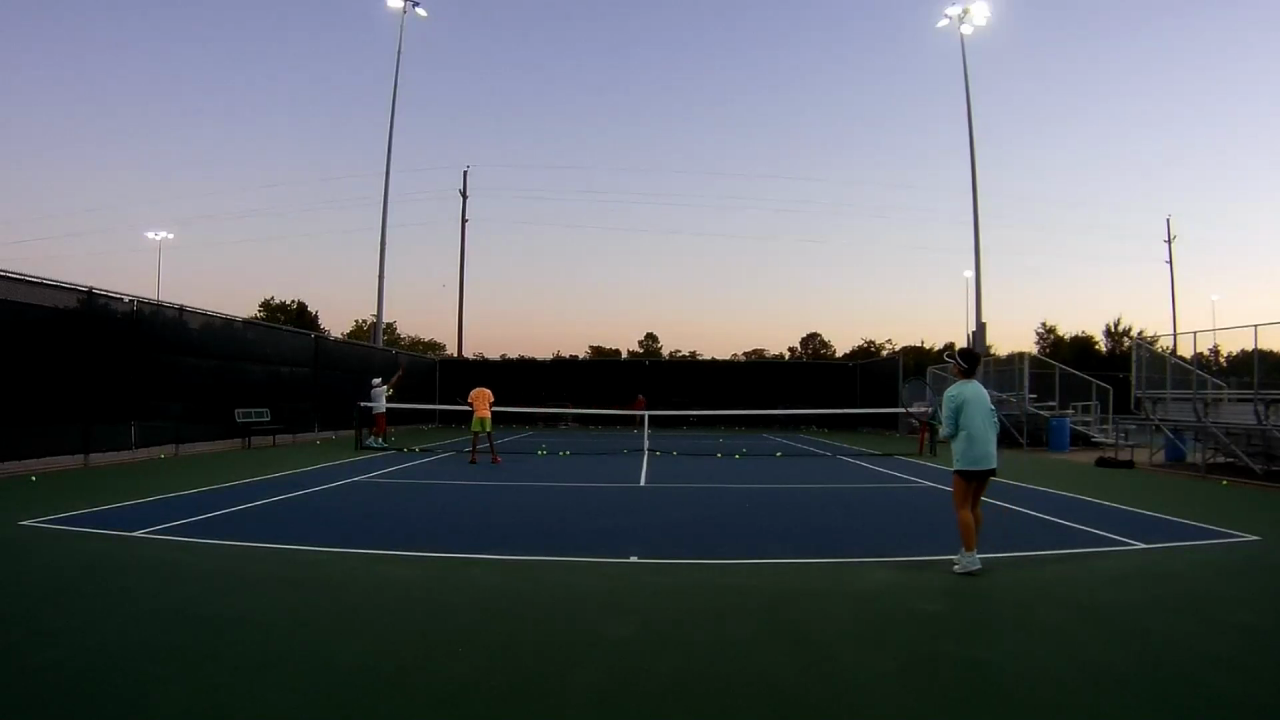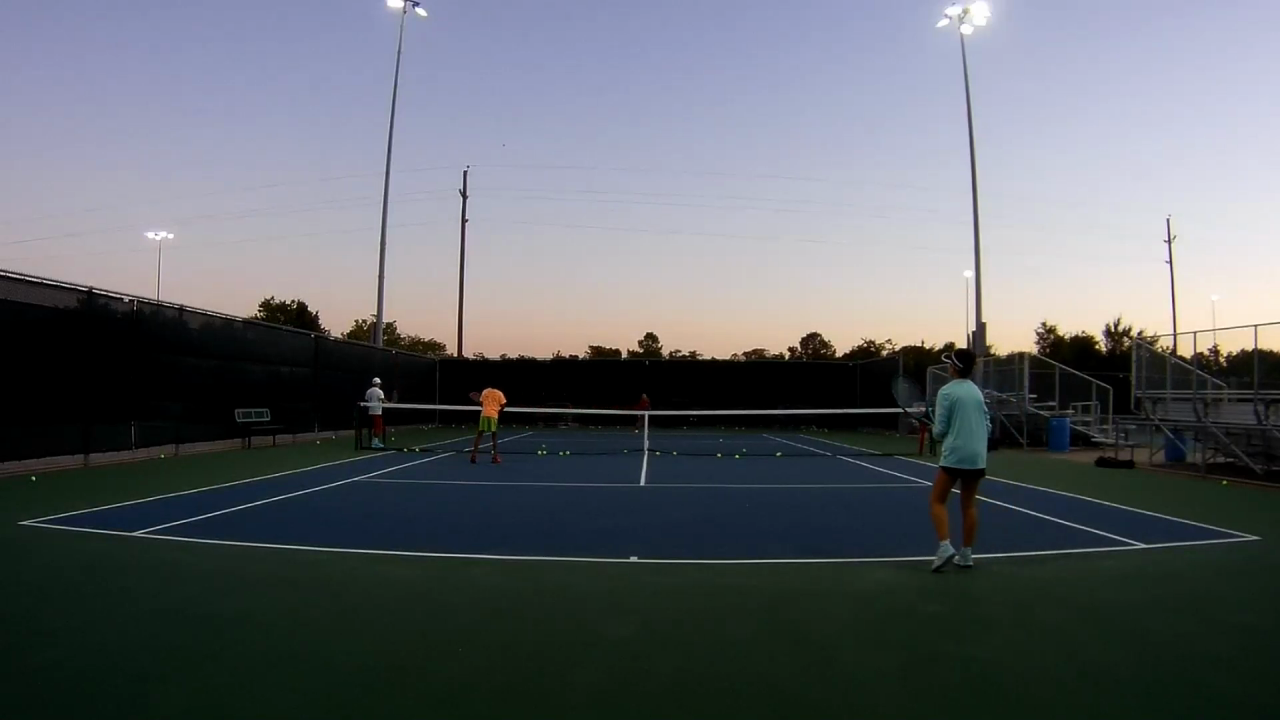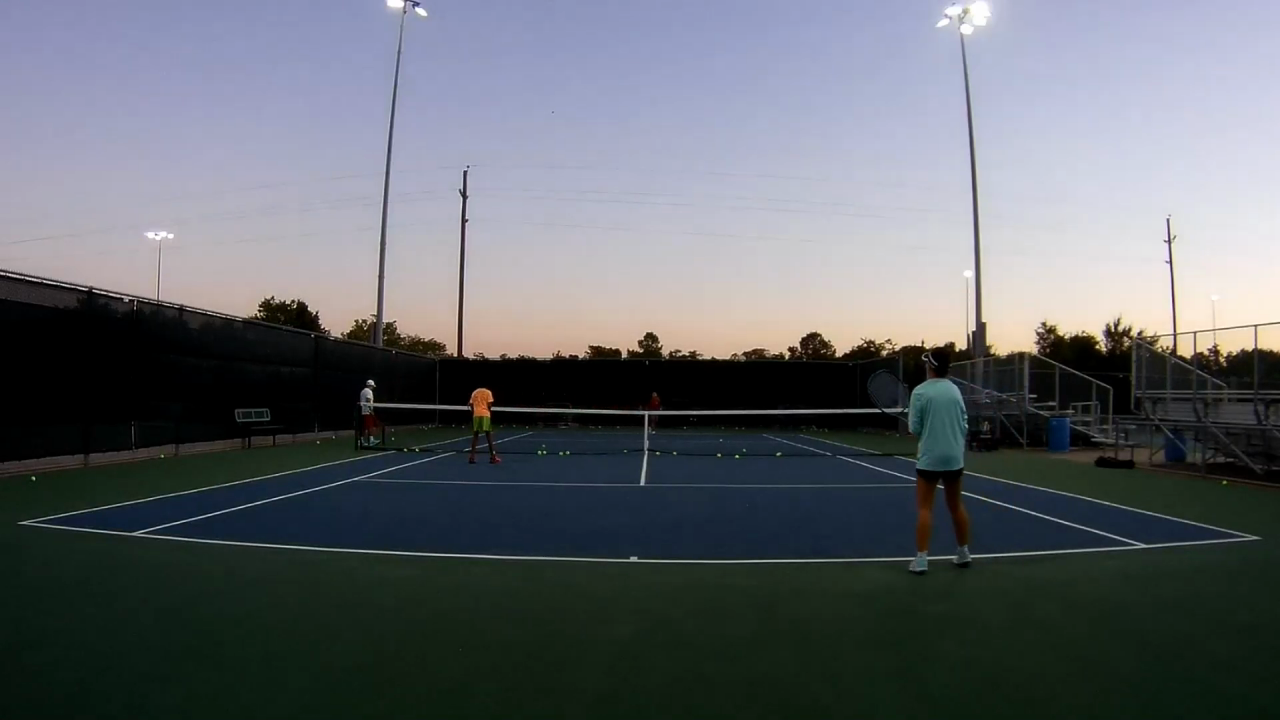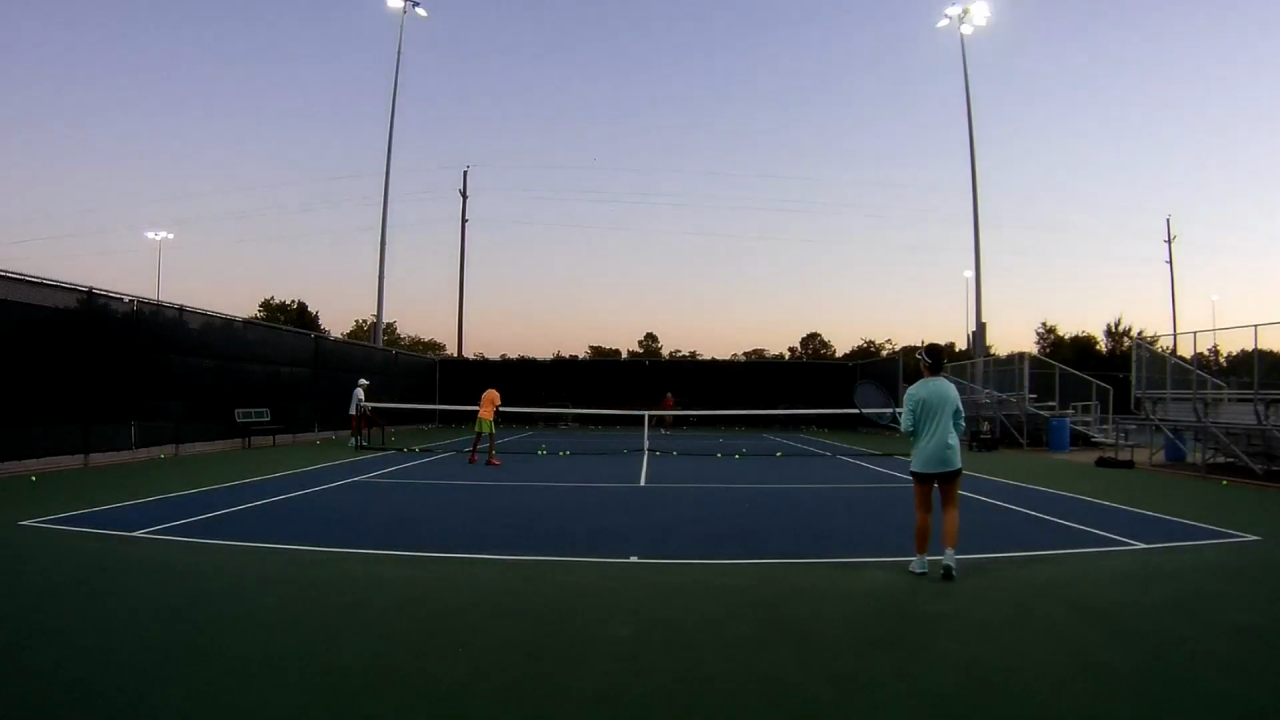
dt=0.5s
person 1, frame 1
left shoulder: (952, 393)
right shoulder: (982, 391)
left elbow: (948, 431)
right elbow: (995, 423)
left wrist: (941, 432)
left hip: (967, 458)
right hip: (988, 457)
left knee: (962, 508)
right knee: (974, 506)
left ankle: (970, 558)
right ankle: (968, 553)
person 1, frame 2
left shoulder: (947, 391)
right shoulder: (977, 391)
left elbow: (941, 429)
right elbow: (987, 426)
left wrist: (934, 431)
left hip: (955, 455)
right hip: (977, 456)
left knee: (937, 502)
right knee: (969, 505)
left ankle: (945, 546)
right ankle: (966, 554)
person 1, frame 3
left shoulder: (920, 391)
right shoulder: (955, 391)
left elbow: (914, 428)
right elbow: (964, 426)
left hip: (929, 457)
right hip: (954, 457)
left knee: (924, 508)
right knee: (956, 506)
left ankle: (921, 558)
right ankle: (963, 552)
person 1, frame 4
left shoulder: (914, 391)
right shoulder: (952, 390)
left elbow: (907, 428)
right elbow: (960, 425)
left hip: (924, 458)
right hip: (949, 457)
left knee: (923, 511)
right knee: (950, 509)
left ankle: (921, 560)
right ankle: (949, 554)
